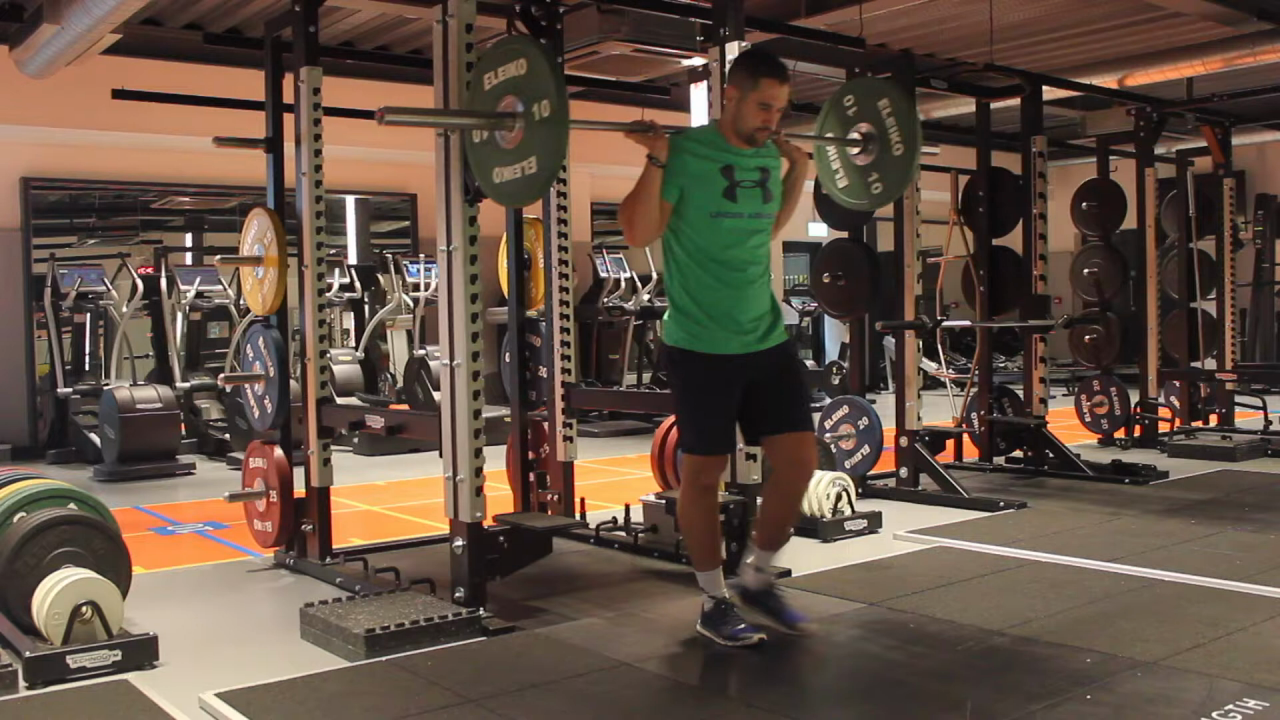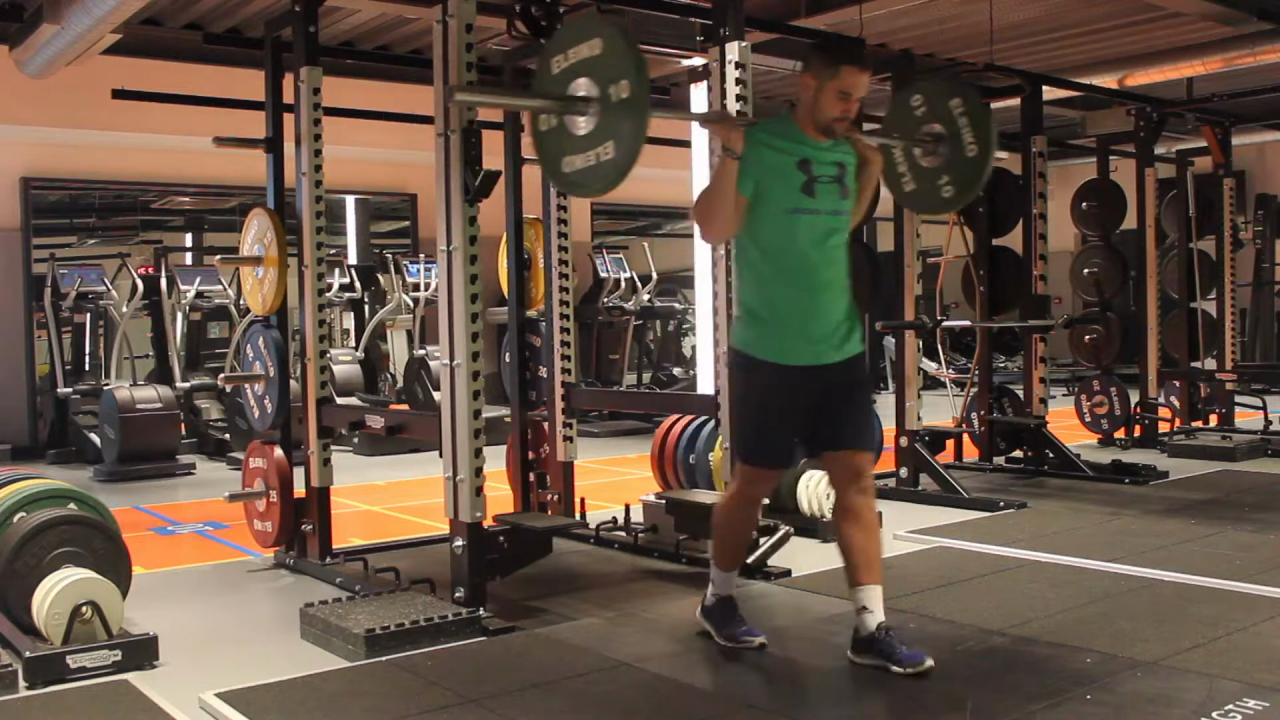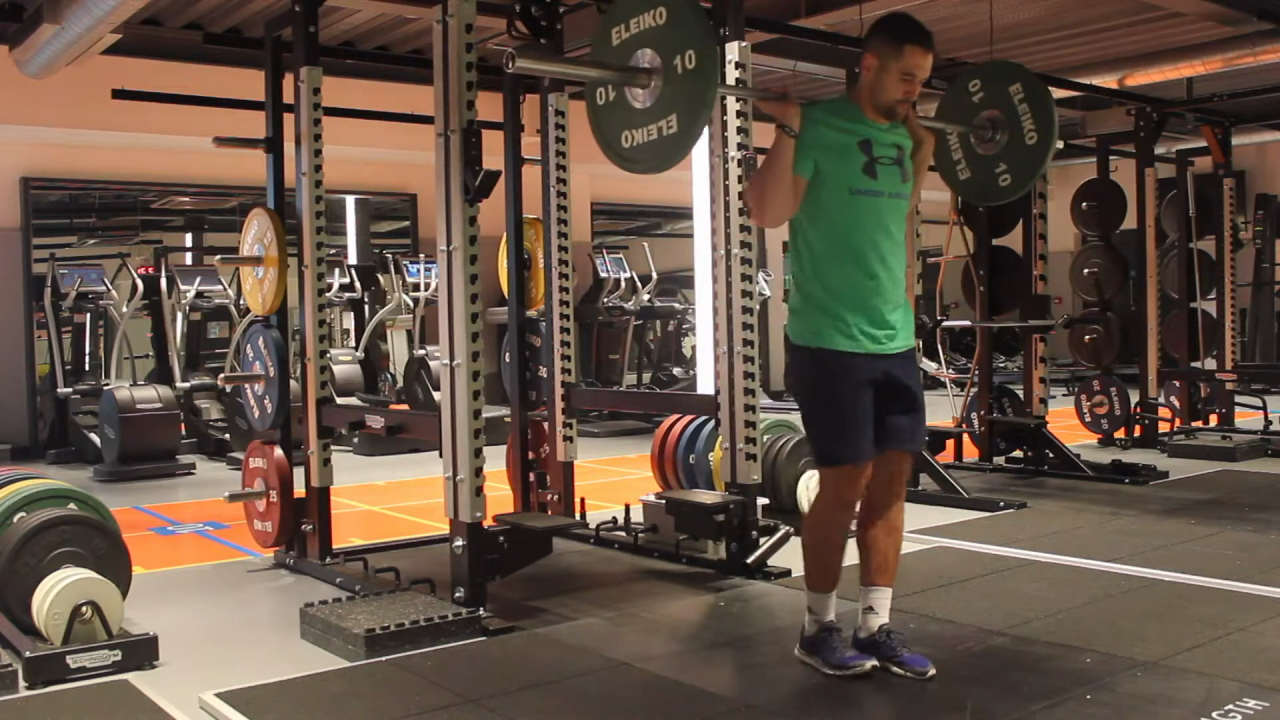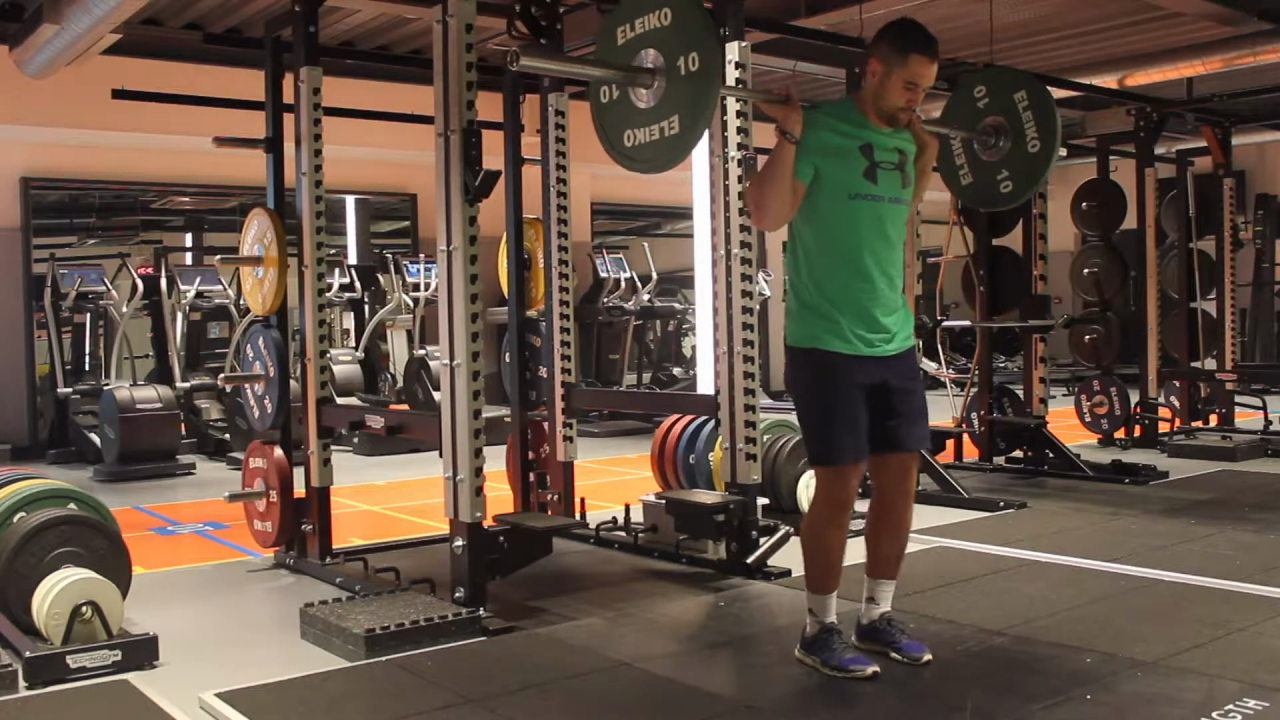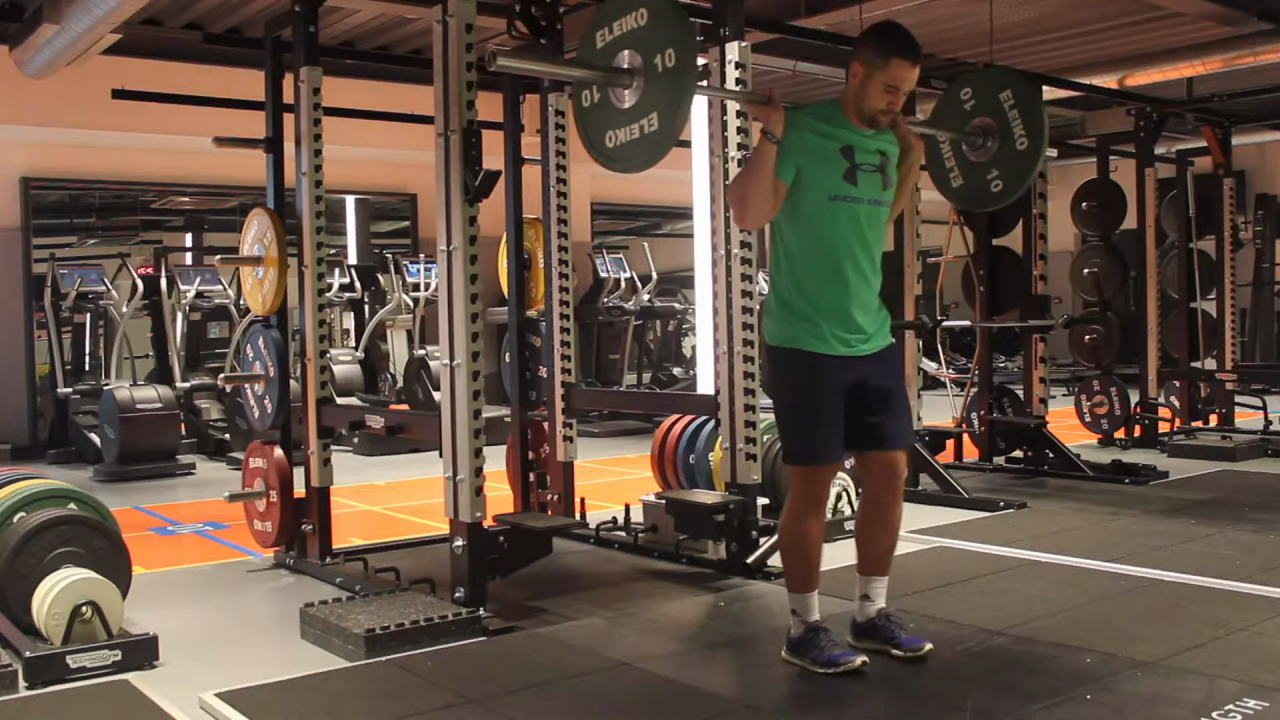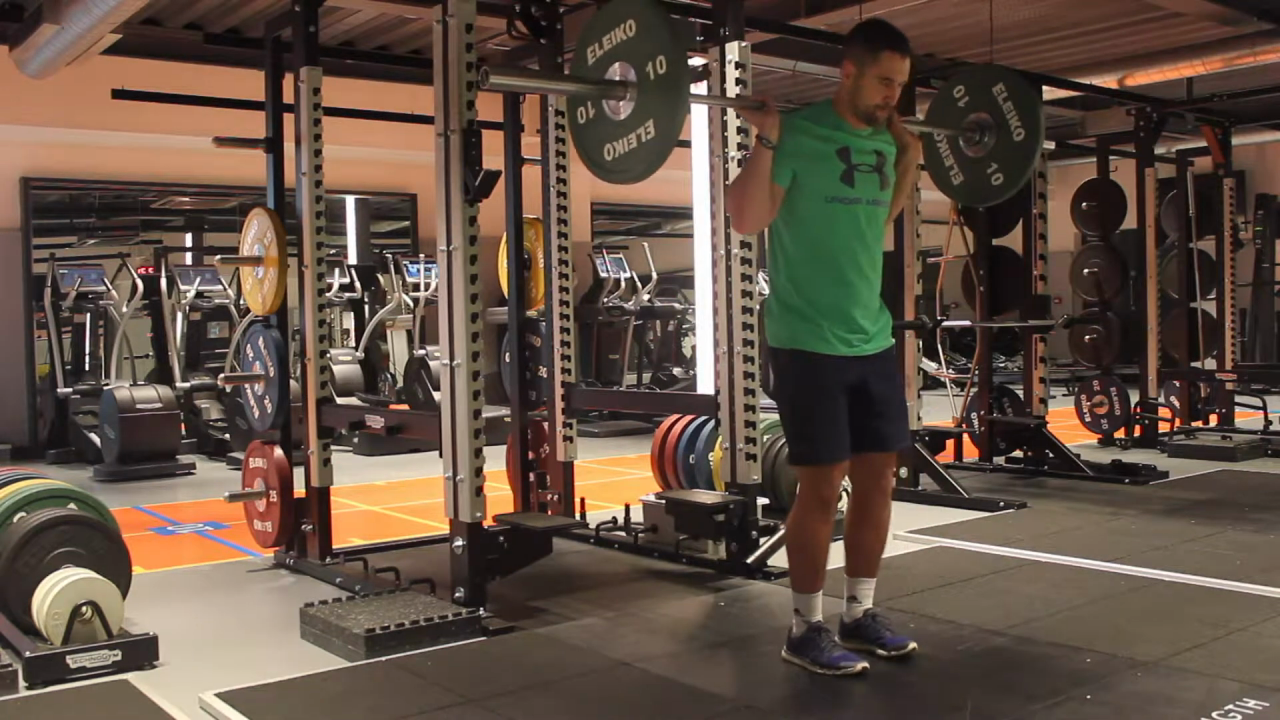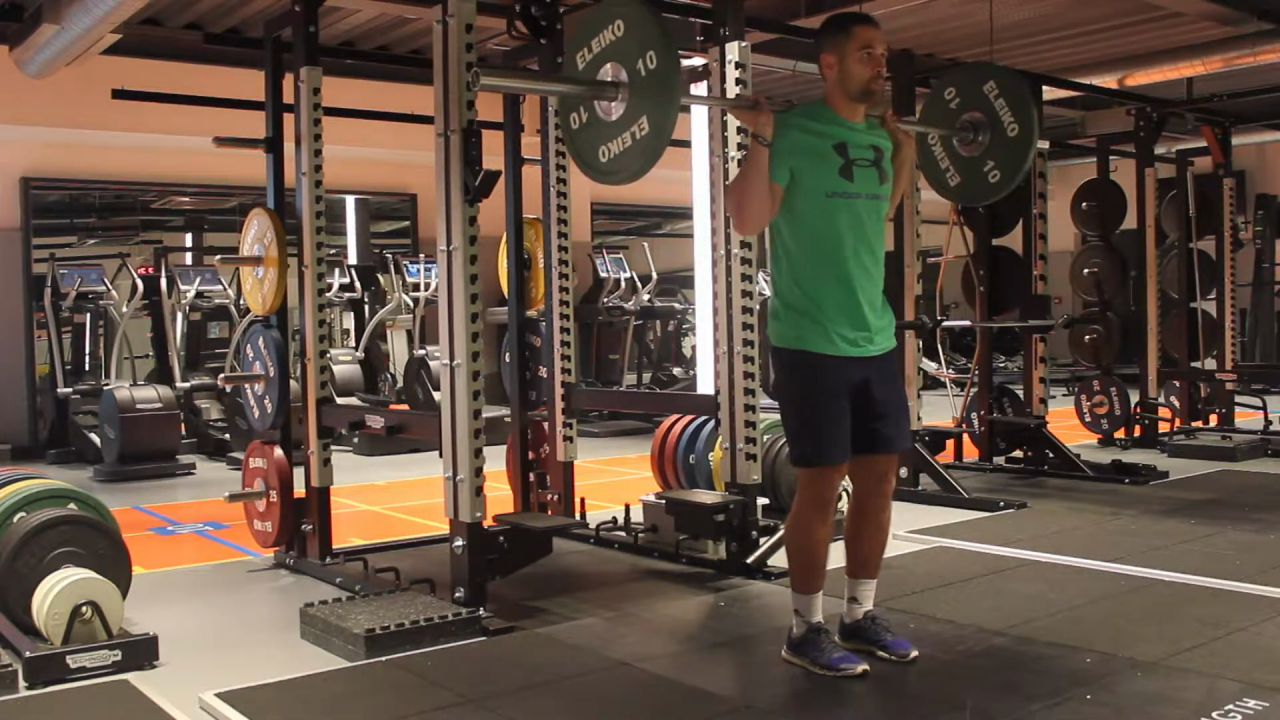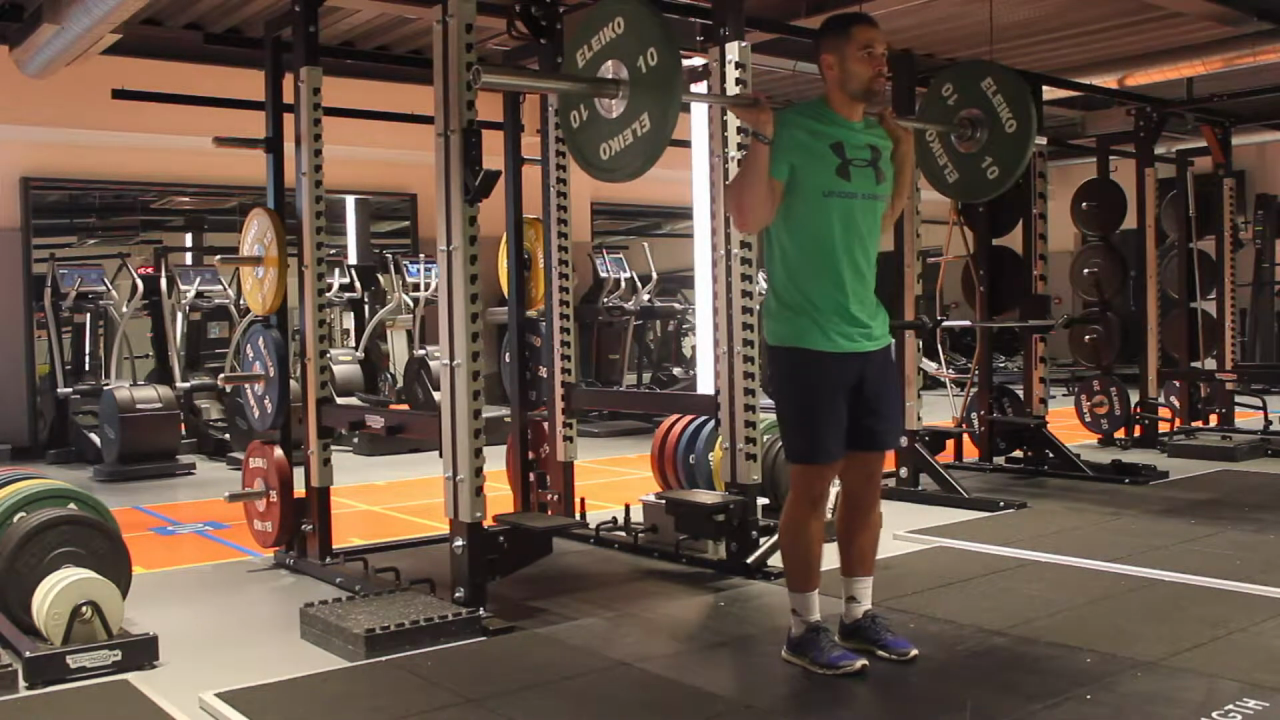
dt=0.5s
person 1, frame 1
left shoulder: (768, 157)
right shoulder: (688, 151)
right elbow: (638, 232)
left wrist: (799, 169)
right wrist: (657, 160)
left hip: (766, 339)
right hip: (700, 346)
left knee: (798, 460)
right knee: (705, 473)
left ankle: (755, 578)
right ankle: (714, 601)
person 1, frame 2
left shoulder: (842, 153)
right shoulder: (761, 145)
right elbow: (713, 229)
left wrist: (870, 167)
right wrist: (730, 150)
left hip: (838, 349)
right hip: (768, 353)
left knee: (857, 481)
right knee: (754, 483)
left ankle: (871, 627)
right ankle: (719, 599)
person 1, frame 3
left shoulder: (898, 135)
right shoulder: (820, 126)
right elbow: (769, 212)
left wrist: (924, 149)
right wrist: (788, 128)
left hip: (895, 339)
right hip: (830, 342)
left knee: (889, 485)
right knee: (843, 485)
left ankle: (875, 628)
right ankle: (818, 628)
person 1, frame 4
left shoulder: (902, 140)
right shoulder: (821, 130)
right elbow: (768, 214)
left wrist: (926, 155)
right wrist: (789, 133)
left hip: (893, 340)
right hip: (827, 343)
left knee: (898, 484)
right knee: (839, 485)
left ankle: (875, 616)
right ankle: (820, 629)
person 1, frame 5
left shoulder: (884, 141)
right shoulder: (803, 130)
right elbow: (749, 214)
left wrist: (912, 158)
right wrist: (770, 132)
left hip: (871, 339)
right hip: (806, 343)
left knee: (889, 473)
right knee: (813, 483)
left ankle: (872, 613)
right ankle: (804, 629)
person 1, frame 6
left shoulder: (883, 142)
right shoulder: (798, 134)
right elbow: (747, 219)
left wrist: (909, 157)
right wrist: (766, 137)
left hip: (872, 340)
right hip: (809, 344)
left knee: (878, 478)
right knee: (823, 484)
left ankle: (859, 614)
right ankle: (806, 628)
person 1, frame 7
left shoulder: (877, 139)
right shoulder: (794, 131)
right elbow: (748, 219)
left wrist: (905, 154)
right wrist: (760, 137)
left hip: (876, 340)
right hip: (813, 343)
left knee: (878, 480)
right knee: (821, 485)
left ankle: (860, 616)
right ankle: (806, 630)
person 1, frame 8
left shoulder: (876, 138)
right shoulder: (793, 129)
right elbow: (749, 217)
left wrist: (905, 151)
right wrist: (760, 134)
left hip: (869, 336)
right hip: (807, 341)
left knee: (866, 478)
right knee: (814, 482)
left ankle: (858, 615)
right ankle: (805, 628)
